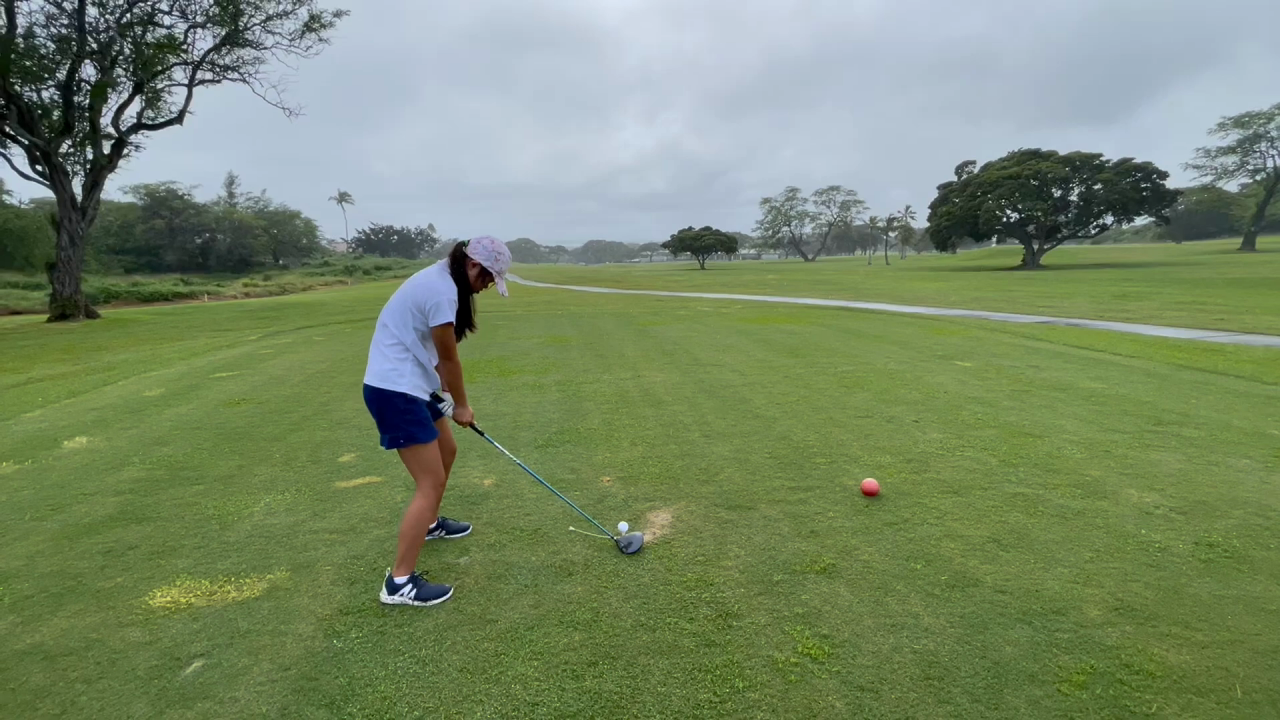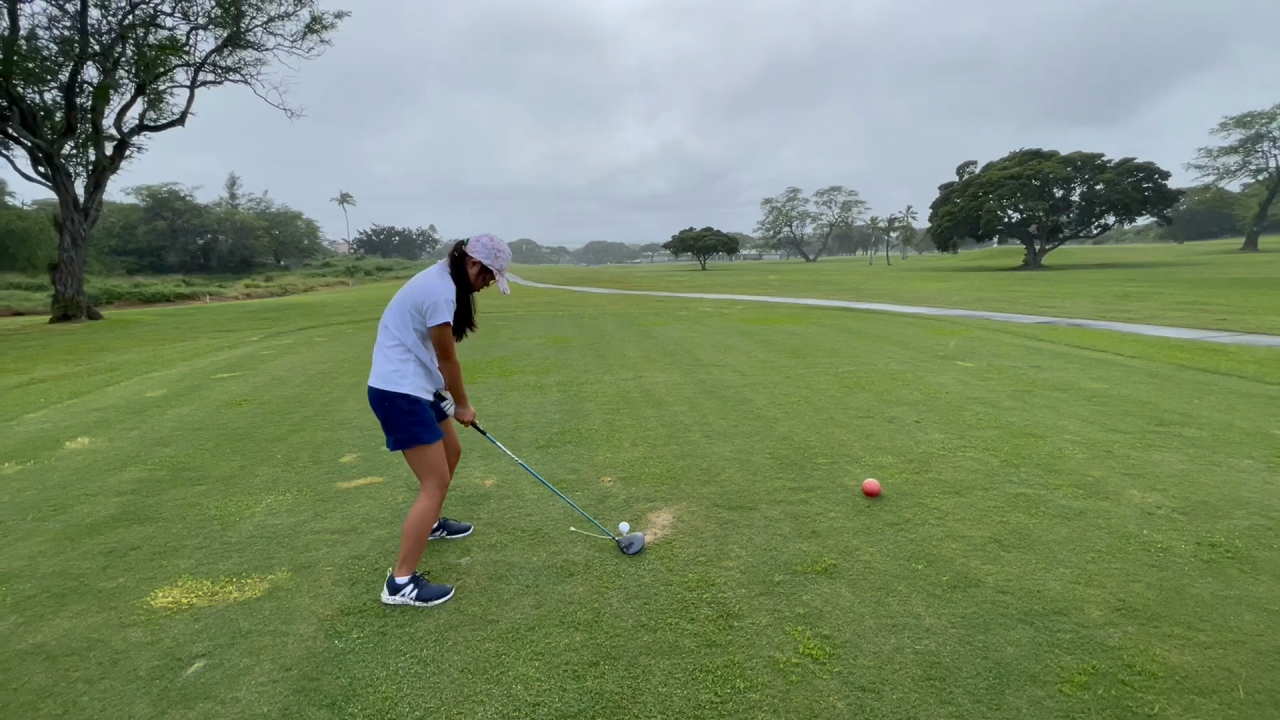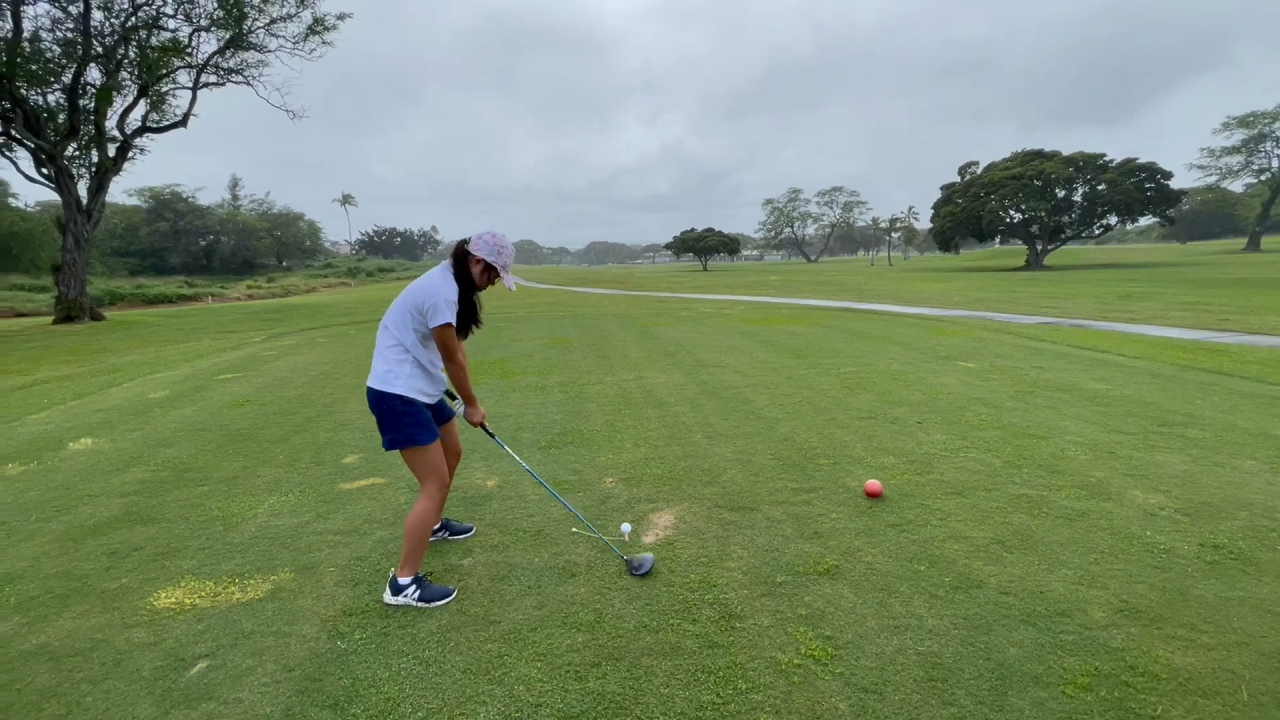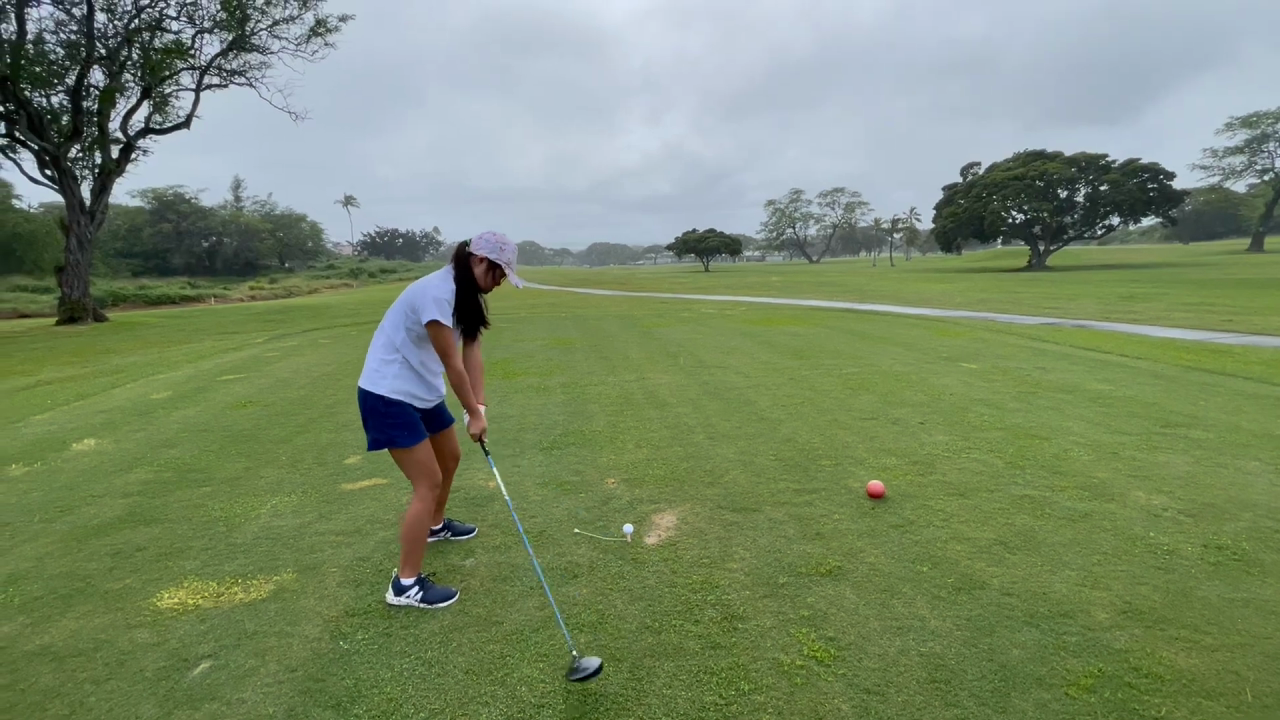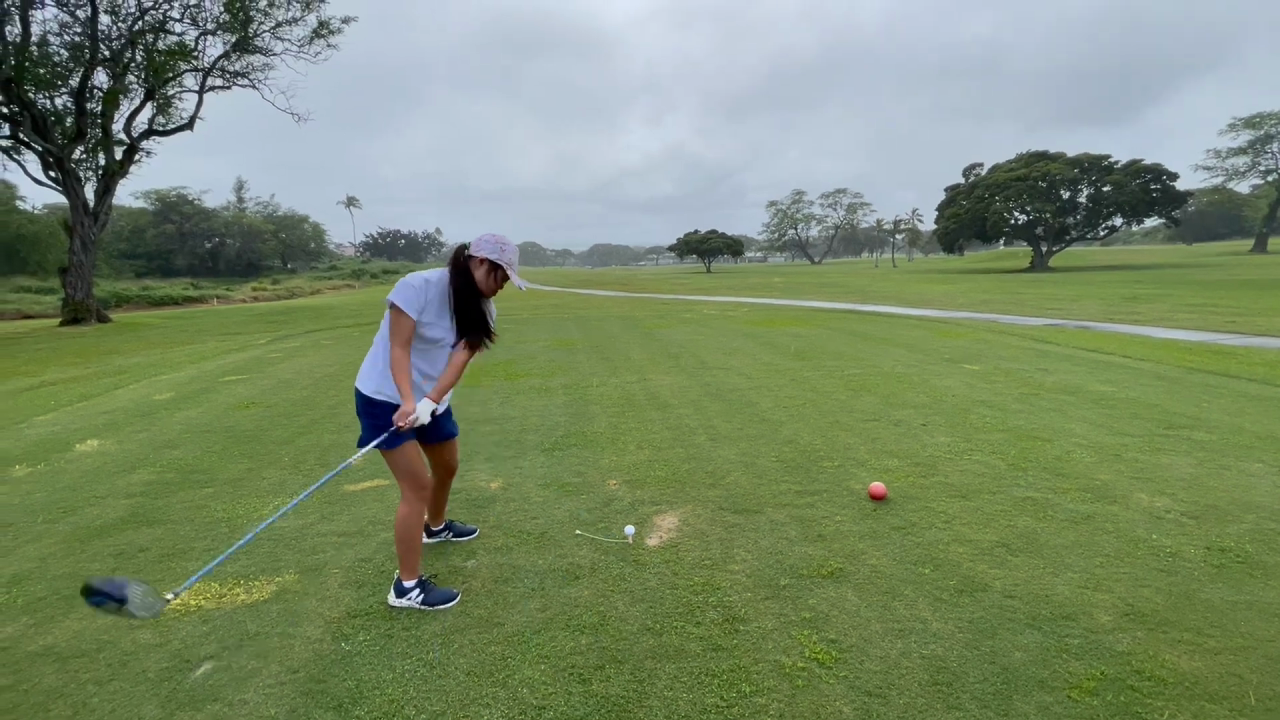
dt=0.2s
person 1, frame 1
left shoulder: (442, 279)
right shoulder: (442, 292)
right elbow: (450, 358)
left wrist: (446, 393)
right wrist: (462, 405)
left hip: (412, 385)
right hip: (394, 391)
left knee: (445, 452)
right knee: (430, 481)
left ankle: (431, 523)
right ankle: (399, 581)
person 1, frame 2
left shoulder: (444, 280)
right shoulder: (440, 292)
left elbow: (440, 352)
right elbow: (447, 357)
left wrist: (449, 394)
right wrist: (463, 404)
left hip: (416, 387)
right hip: (399, 393)
left knee: (450, 452)
right knee: (435, 482)
left ankle: (432, 523)
right ankle: (401, 582)
person 1, frame 3
left shoulder: (450, 282)
right shoulder: (442, 293)
left elbow: (455, 350)
right elbow: (453, 360)
left wrist: (462, 398)
right wrist: (472, 404)
left hip: (421, 389)
right hip: (398, 394)
left knee: (451, 454)
right knee: (435, 483)
left ankle: (434, 525)
right ankle: (403, 583)
person 1, frame 4
left shoulder: (466, 293)
right shoulder: (437, 293)
left elbow: (471, 352)
right elbow: (450, 363)
left wrist: (480, 405)
right wrist: (472, 413)
left hip: (422, 393)
right hip: (389, 395)
left knee: (449, 458)
right knee: (428, 484)
left ankle: (436, 525)
right ankle: (406, 584)
person 1, frame 5
left shoulder: (479, 307)
right shoulder: (419, 286)
left elbow: (461, 357)
right elbow: (398, 348)
left wrist: (429, 404)
right wrist: (407, 401)
left hip: (431, 400)
right hip: (385, 398)
left knee: (447, 467)
right knee: (417, 486)
left ankle: (436, 526)
right ankle: (407, 585)
